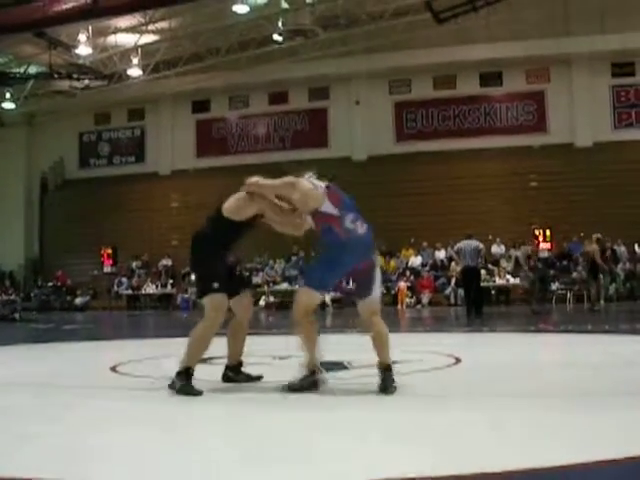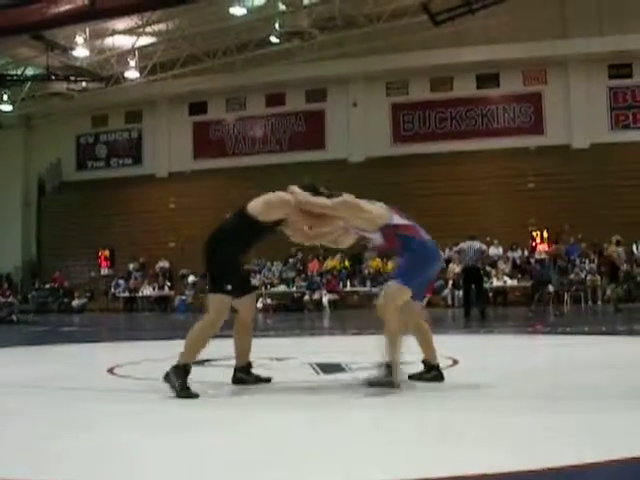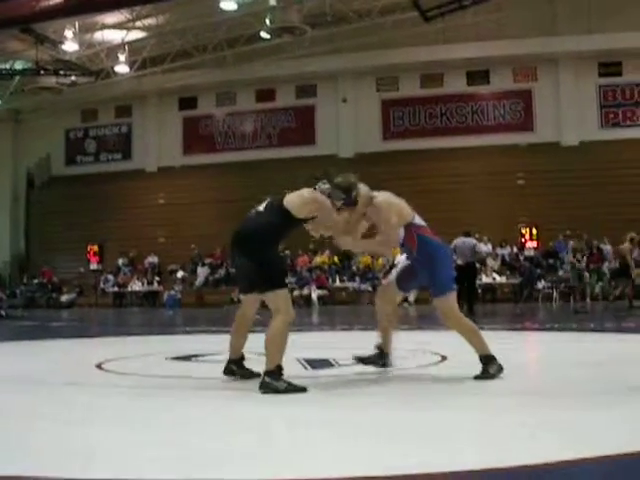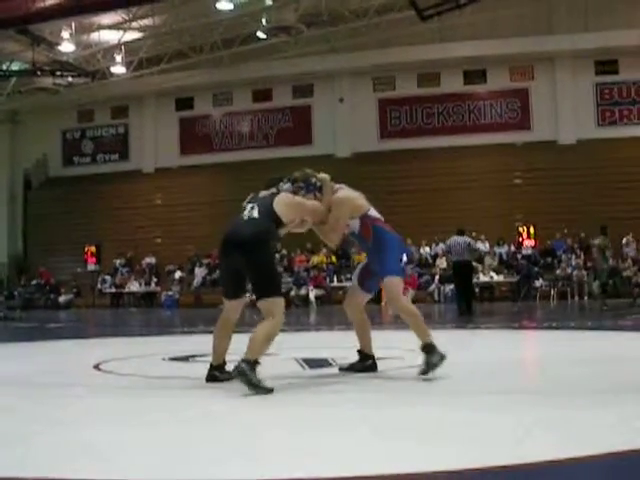
dt=0.5s
person 1, frame 1
left shoulder: (263, 206)
right shoulder: (256, 197)
left elbow: (288, 226)
right elbow: (289, 221)
left hip: (220, 254)
right hip: (206, 253)
left knee: (245, 311)
right knee: (216, 314)
left ankle: (233, 369)
right ankle: (182, 376)
person 1, frame 2
left shoulder: (283, 214)
right shoulder: (284, 201)
left elbow: (308, 237)
right elbow: (317, 224)
left wrist: (336, 226)
left hip: (230, 253)
right hip: (223, 249)
left knee: (248, 310)
right knee: (217, 314)
left ankle: (242, 370)
right ankle: (179, 372)
person 1, frame 3
left shoulder: (297, 197)
right shoulder: (315, 198)
left elbow: (317, 229)
left hip: (242, 243)
right hip: (259, 246)
left knee: (249, 306)
right knee: (283, 312)
left ankle: (234, 362)
right ankle: (272, 376)
person 1, frame 4
left shoulder: (254, 198)
right shoulder: (292, 201)
right elbow: (323, 214)
left hip: (230, 248)
right hip: (256, 250)
left knee: (231, 313)
right knee: (274, 316)
left ankle: (216, 368)
right ankle: (248, 364)
person 2, frame 1
left shoulder: (297, 185)
right shoulder: (329, 189)
left elbow: (252, 184)
left wrist: (254, 180)
left hip: (339, 247)
right hip: (365, 246)
left knee: (302, 308)
right knee: (371, 314)
left ankle: (311, 372)
right ankle: (386, 371)
person 2, frame 2
left shoulder: (352, 206)
right shoulder: (356, 218)
left elbow: (307, 203)
right elbow: (340, 241)
left wrist: (294, 190)
left hip: (420, 253)
right hip: (426, 254)
left knee: (386, 305)
right knee: (410, 314)
left ankle: (391, 369)
right ankle: (432, 368)
person 2, frame 3
left shoulder: (381, 203)
right shoulder: (371, 205)
left elbow: (388, 245)
left wrist: (352, 243)
left hip: (432, 255)
right hip: (416, 257)
left knee: (449, 315)
right knee: (384, 296)
left ankle: (490, 361)
right ankle: (383, 353)
person 2, frame 4
left shoulder: (341, 198)
right shoulder: (335, 196)
left elbow: (332, 240)
left hip: (386, 246)
right hip: (375, 252)
left knee: (394, 299)
right knee: (351, 304)
left ankle: (431, 350)
right ankle: (367, 358)
